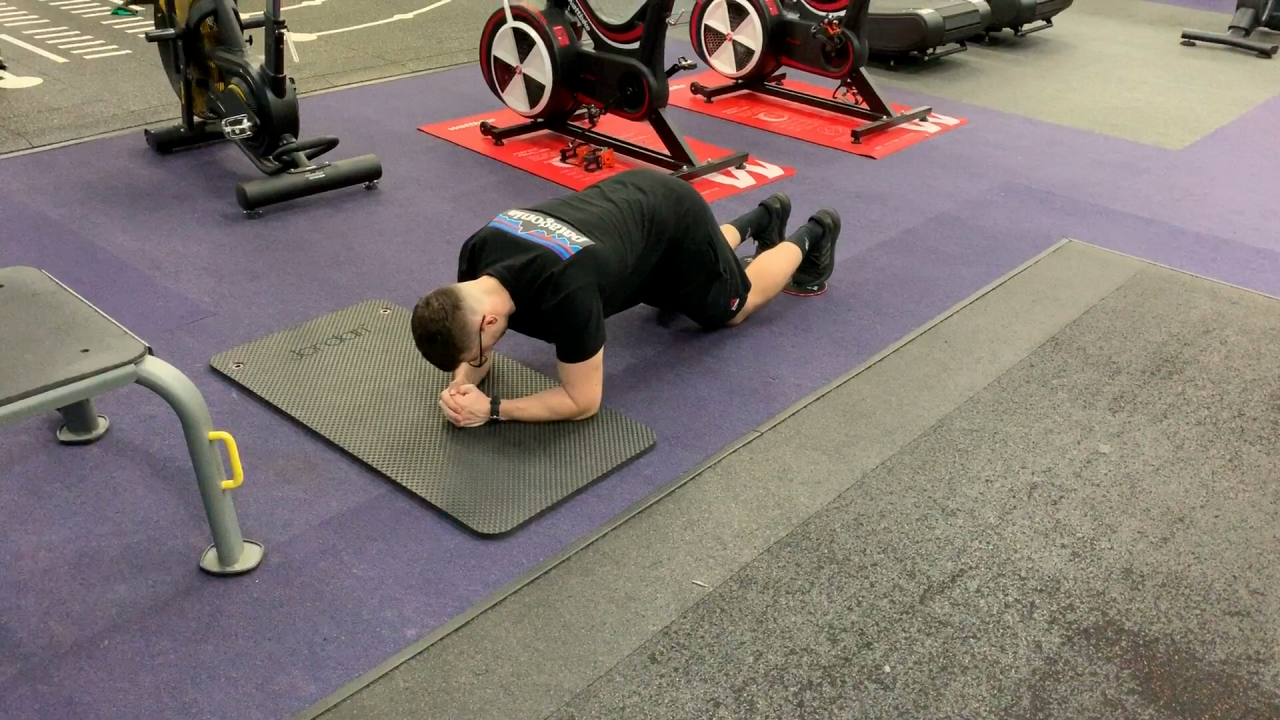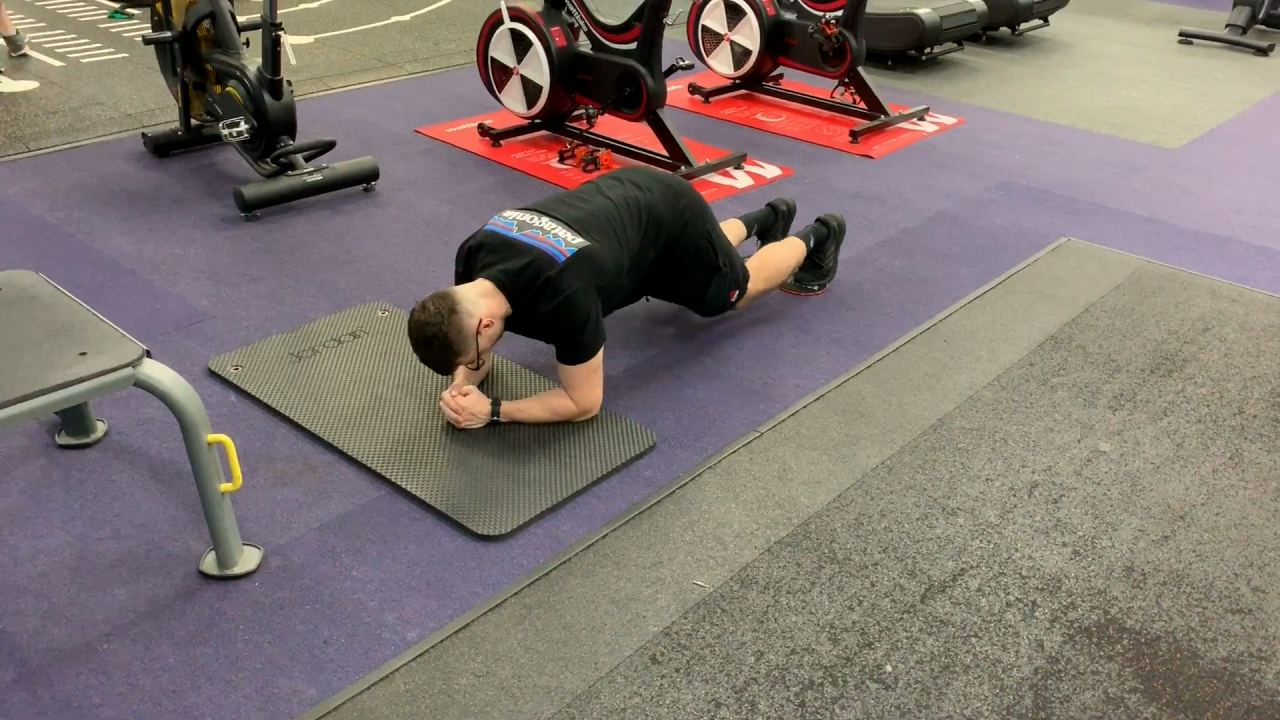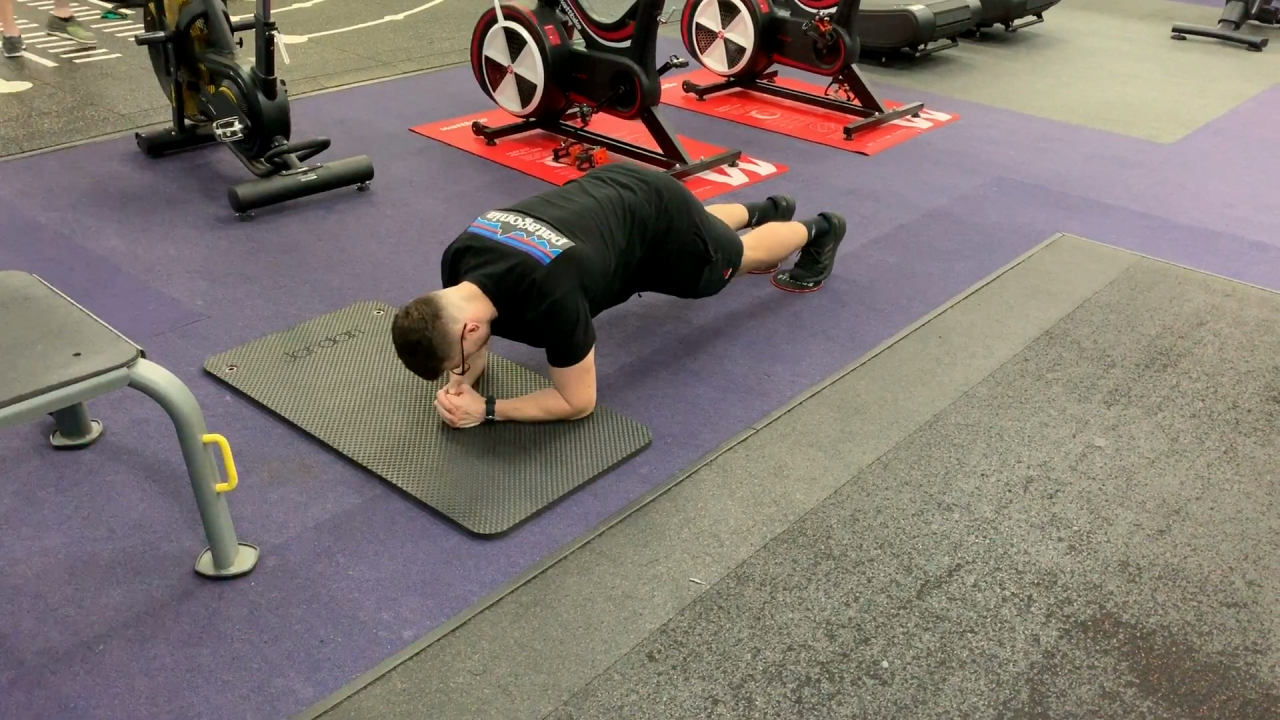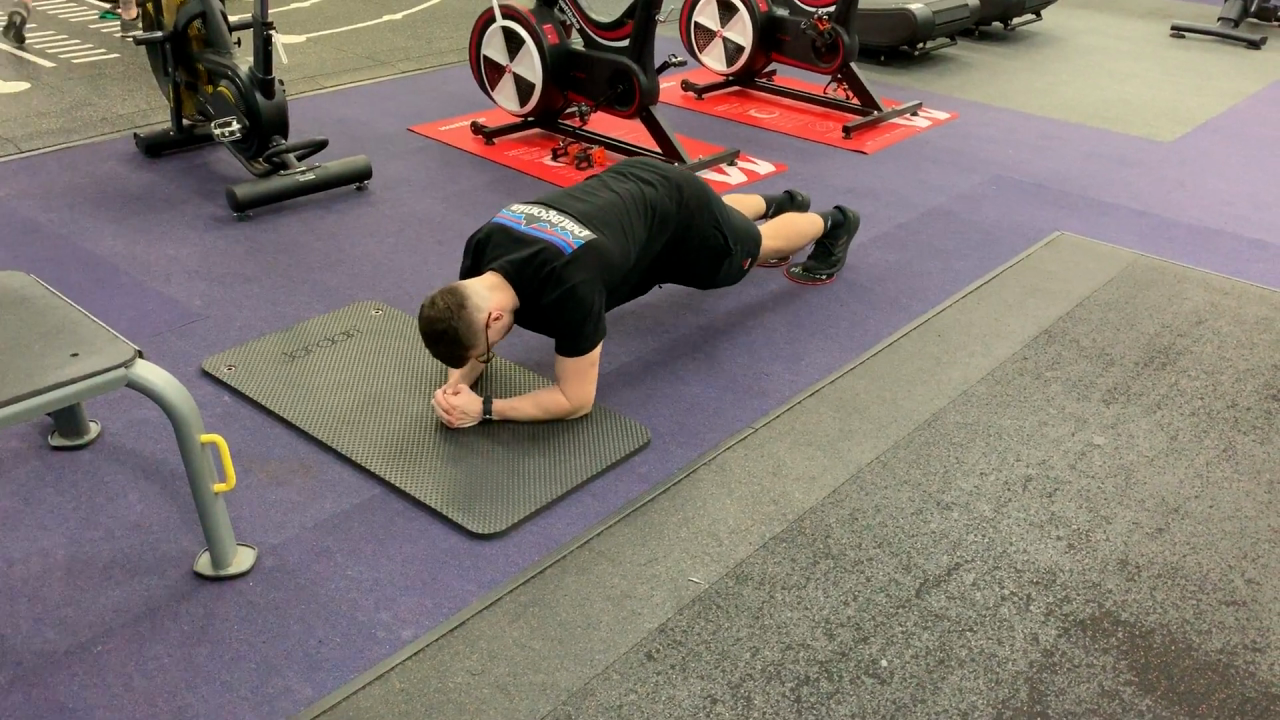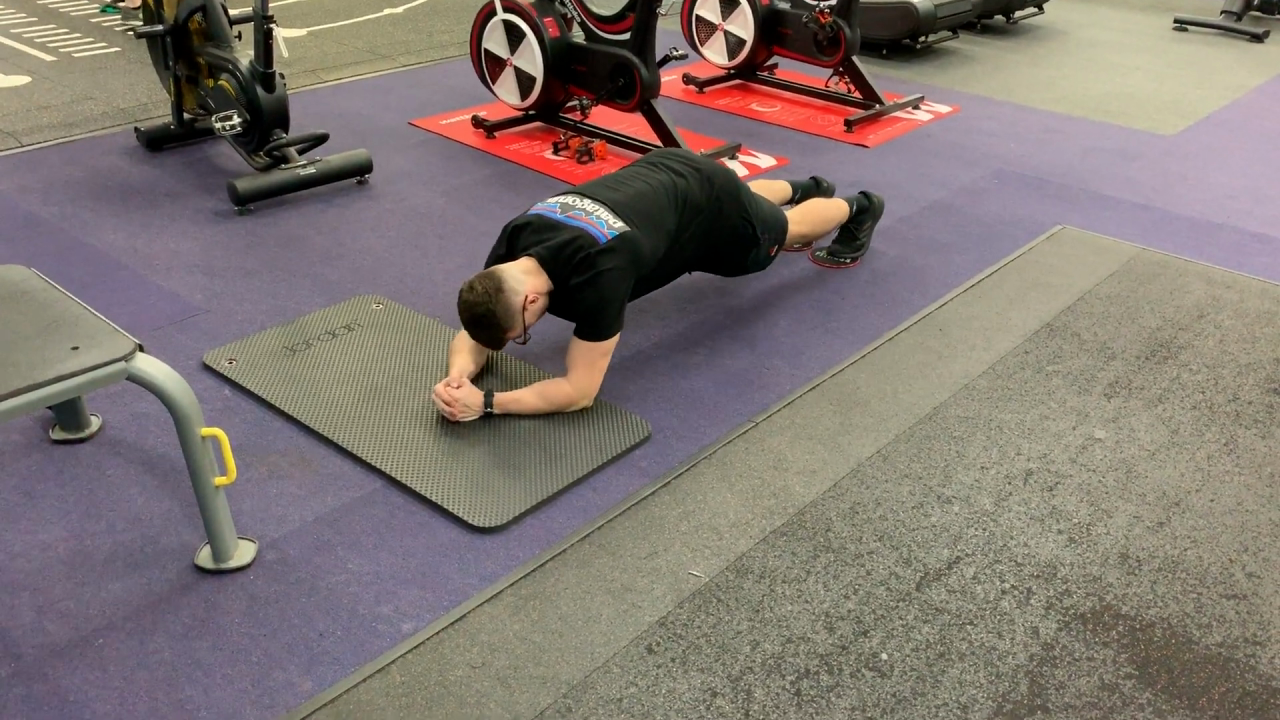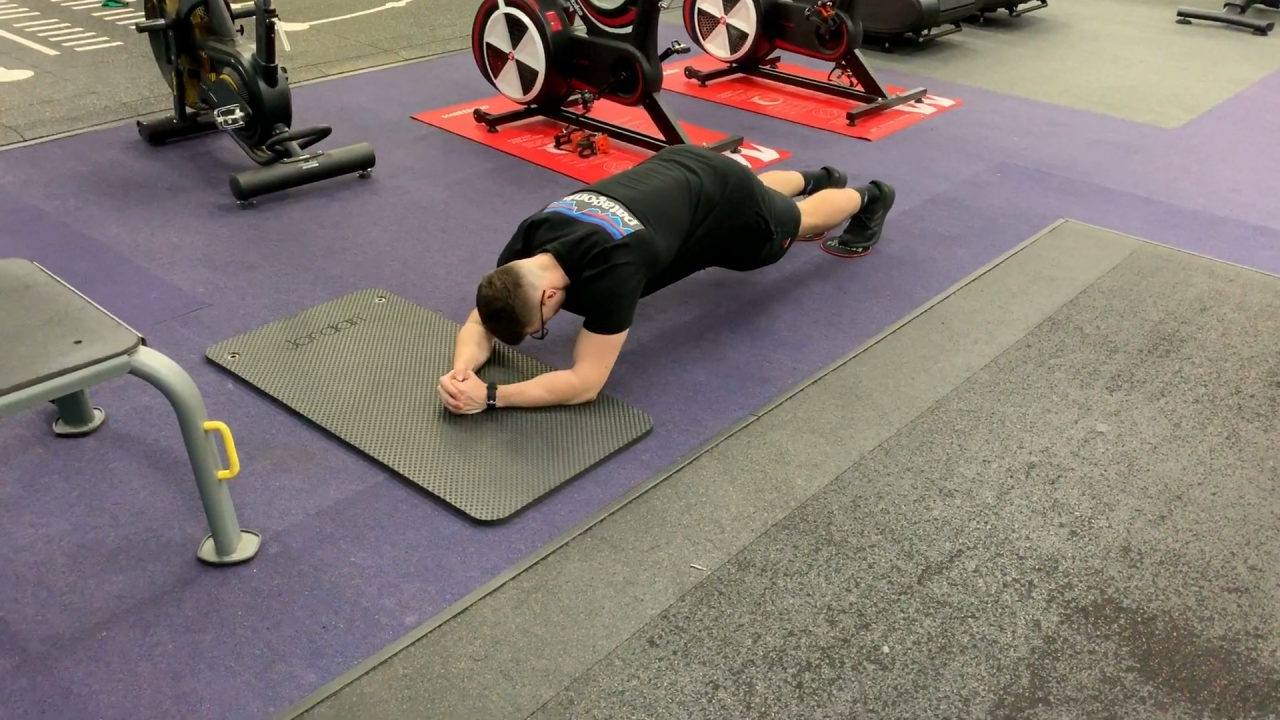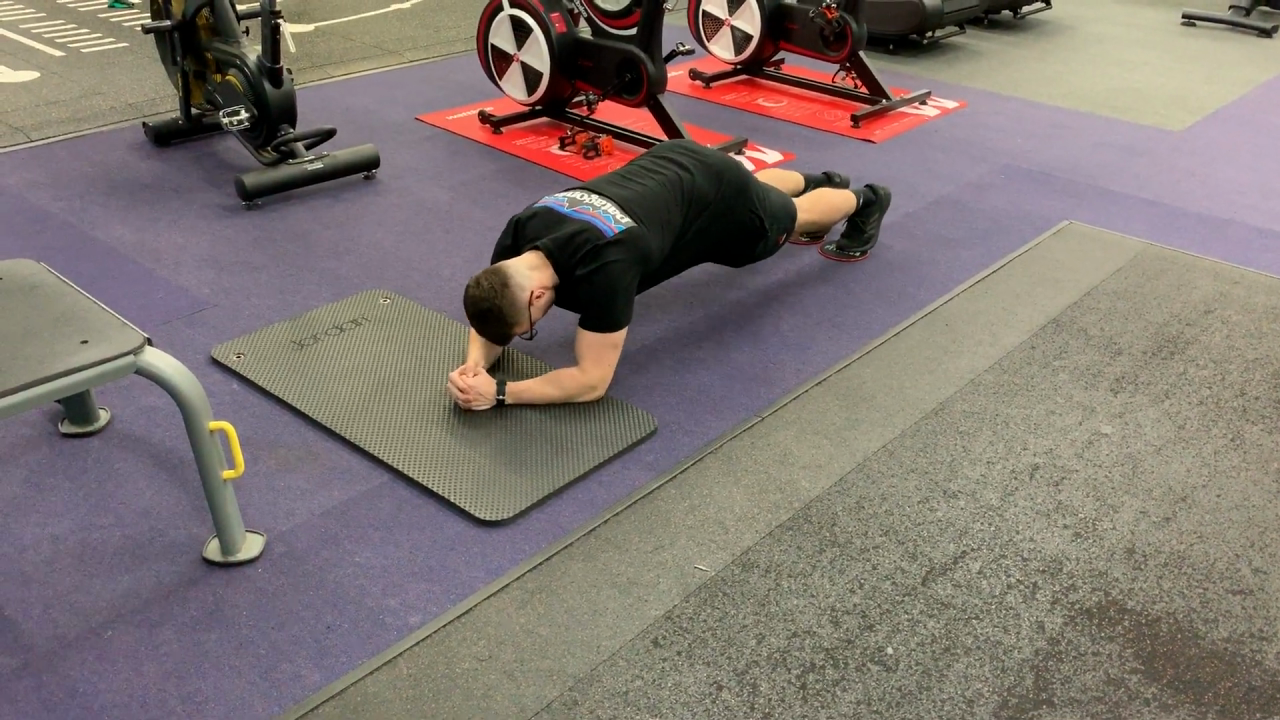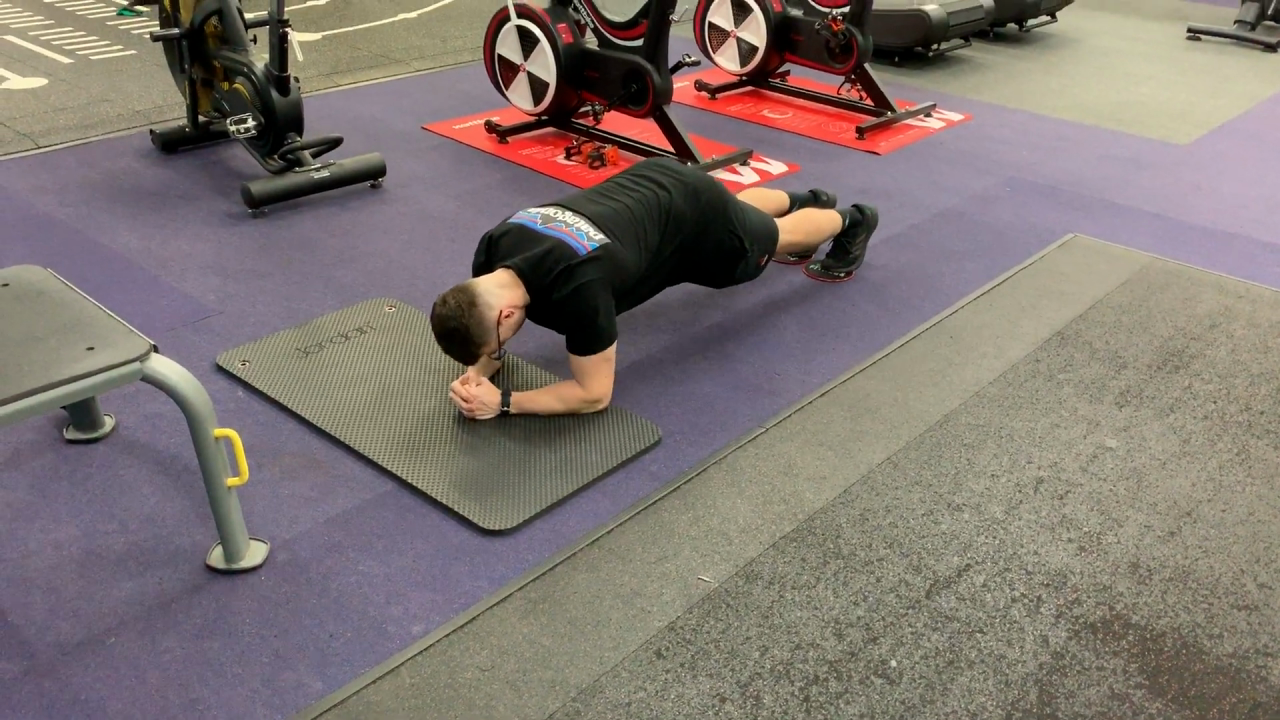
dt=0.4s
person 1, frame 1
left shoulder: (564, 293)
right shoulder: (477, 256)
left elbow: (583, 401)
right elbow: (474, 352)
left wrist: (491, 409)
right wrist: (463, 384)
left hip: (672, 217)
right hip: (630, 194)
left knee: (733, 307)
right knee: (673, 304)
left ankle: (811, 237)
right ankle: (762, 217)
person 1, frame 2
left shoulder: (562, 295)
right shoulder: (474, 258)
left elbow: (583, 402)
right elbow: (475, 343)
left wrist: (491, 410)
right wrist: (461, 386)
left hip: (669, 214)
right hip: (626, 191)
left knee: (735, 293)
left ankle: (817, 238)
right ankle: (767, 217)
person 1, frame 3
left shoulder: (549, 297)
right shoulder: (460, 261)
left elbow: (579, 401)
right elbow: (473, 349)
left wrist: (487, 408)
right wrist: (459, 385)
left hip: (657, 212)
right hip: (612, 188)
left knee: (737, 256)
right knee: (708, 230)
left ankle: (818, 231)
right ankle: (766, 210)
person 1, frame 4
left shoulder: (567, 288)
right shoulder: (482, 251)
left elbow: (576, 401)
right elbow: (467, 340)
left wrist: (484, 410)
right wrist: (457, 385)
left hip: (679, 209)
right hip: (633, 182)
left knee: (756, 245)
right knee: (726, 217)
left ankle: (833, 223)
right ankle: (779, 202)
person 1, frame 5
left shoulder: (596, 276)
right shoulder: (514, 244)
left elbow: (580, 391)
right elbow: (473, 333)
left wrist: (486, 404)
right wrist: (456, 377)
left hip: (709, 199)
right hip: (663, 172)
left knee: (784, 230)
left ankle: (856, 209)
right ankle: (804, 189)
person 1, frame 6
left shoulder: (609, 272)
right shoulder: (529, 241)
left elbow: (585, 383)
right elbow: (479, 323)
left wrist: (490, 396)
right wrist: (461, 370)
left hip: (724, 196)
right hip: (678, 169)
left knee: (799, 221)
right knee: (764, 192)
left ankle: (868, 198)
right ankle: (819, 180)
person 1, frame 7
left shoulder: (602, 269)
right shoulder: (518, 238)
left elbow: (592, 382)
right elbow: (493, 327)
left wrist: (500, 393)
right wrist: (475, 364)
left hip: (717, 195)
right hip: (673, 164)
left knee: (793, 216)
right knee: (765, 192)
left ankle: (864, 201)
right ankle: (822, 181)
person 1, frame 8
left shoulder: (576, 288)
right shoulder: (493, 252)
left elbow: (594, 393)
right elbow: (489, 347)
left wrist: (502, 402)
right wrist: (476, 373)
left hip: (693, 215)
right hip: (651, 183)
left knee: (775, 238)
right knee: (742, 209)
left ankle: (851, 221)
right ankle: (806, 202)
